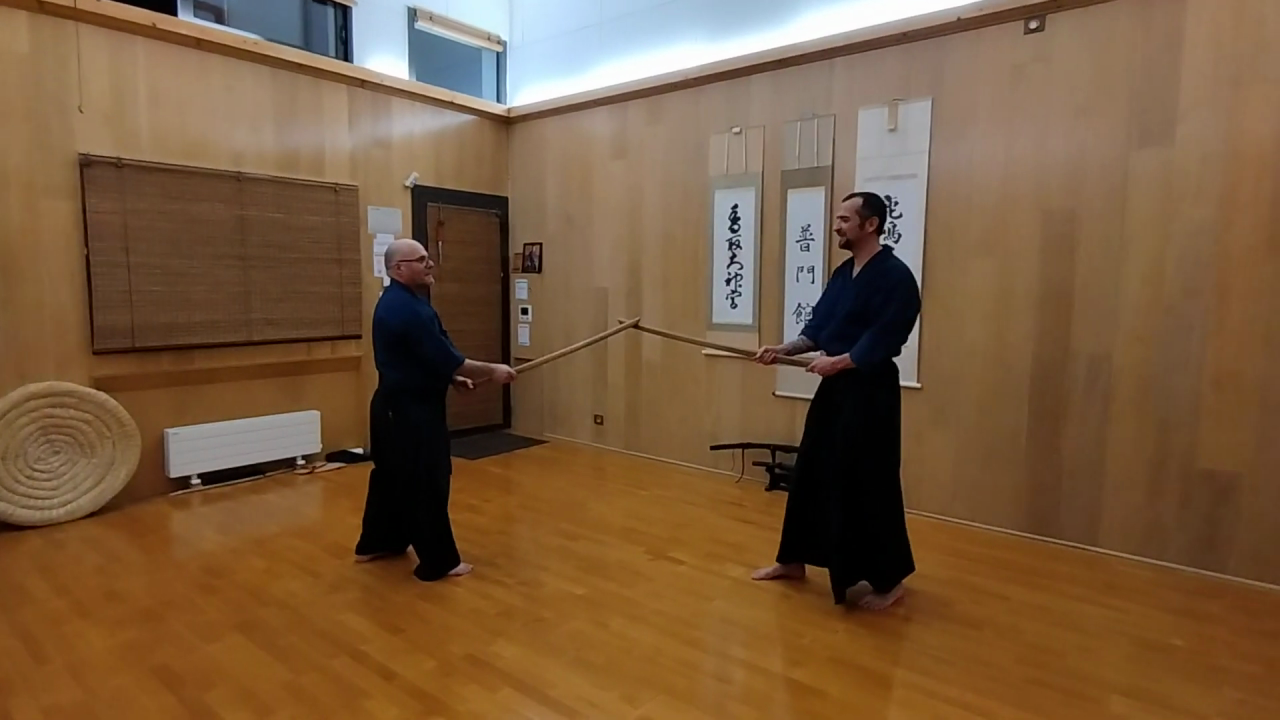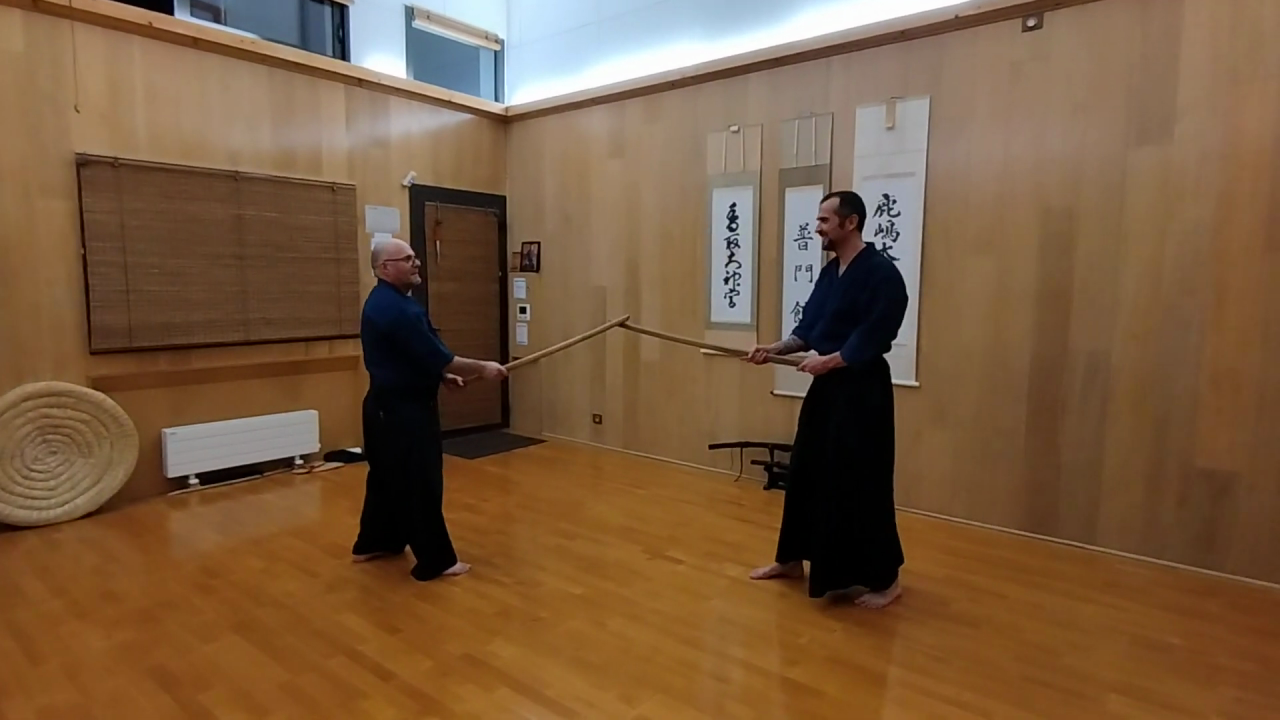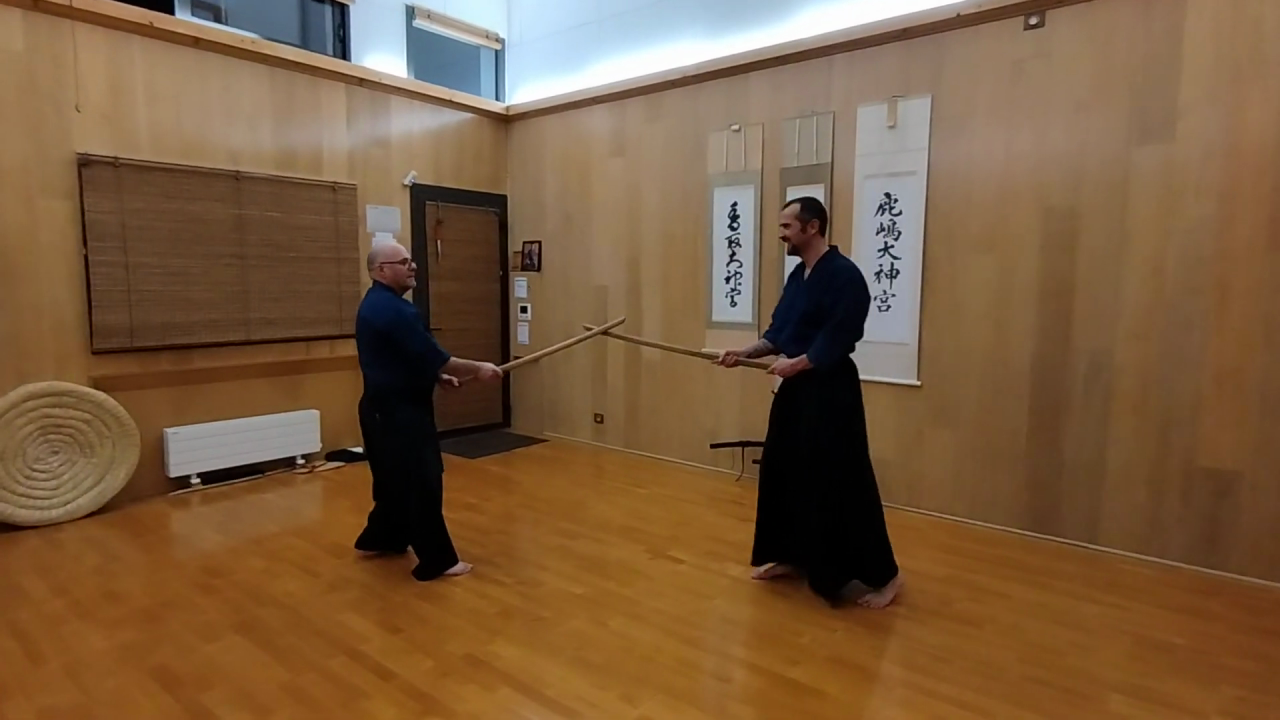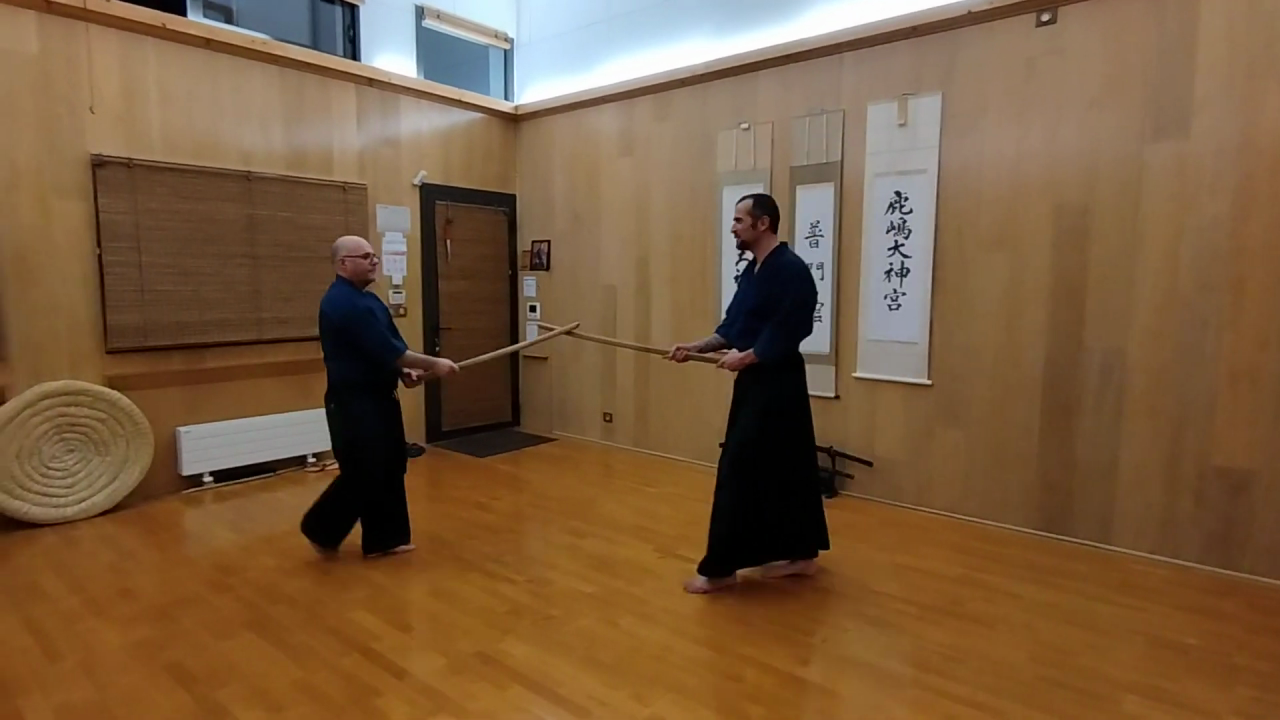
dt=0.5s
person 1, frame 1
left shoulder: (895, 276)
right shoulder: (843, 273)
left elbow: (886, 340)
right elbow: (818, 328)
left wrist: (839, 361)
right wrist: (783, 350)
left hip: (870, 391)
right hip: (835, 388)
left knee: (869, 484)
right knee: (810, 473)
left ankle: (889, 580)
right ankle: (793, 559)
person 1, frame 2
left shoulder: (881, 273)
right shoulder: (830, 272)
left elbow: (875, 338)
right elbow: (809, 328)
left wrist: (830, 360)
right wrist: (775, 349)
left hip: (862, 389)
right hip: (827, 386)
left knee: (861, 483)
right knee: (806, 472)
left ankle: (884, 578)
right ankle: (792, 558)
person 1, frame 3
left shoulder: (843, 274)
right shoulder: (798, 275)
left elbow: (841, 339)
right elbow: (780, 331)
left wrist: (798, 362)
right wrist: (747, 351)
left hip: (831, 389)
right hip: (797, 387)
left knee: (843, 481)
right knee: (781, 471)
left ankle: (882, 575)
right ankle: (790, 557)
person 1, frame 4
left shoulder: (791, 270)
right shoulder: (752, 270)
left elbow: (788, 333)
right elbow: (733, 326)
left wrist: (746, 357)
right wrist: (696, 347)
left hip: (777, 383)
right hip: (754, 380)
left knee: (740, 470)
right knee: (778, 469)
left ankle: (720, 566)
right ankle: (800, 554)
person 2, frame 1
left shoulder: (395, 302)
right shoulder: (408, 308)
right elbow: (443, 357)
left wrist: (451, 378)
right wrist: (491, 371)
left hip: (395, 405)
right hip: (411, 410)
left knee: (392, 475)
right knee: (427, 483)
left ankle: (376, 543)
right ankle: (438, 561)
person 2, frame 2
left shoulder: (384, 302)
right shoulder: (395, 308)
right elbow: (433, 355)
left wrist: (442, 375)
right wrist: (481, 368)
left hip: (390, 404)
right hip: (403, 409)
left knee: (389, 476)
right knee: (421, 483)
left ankle: (373, 543)
right ankle: (435, 560)
person 2, frame 3
left shoulder: (383, 304)
right shoulder: (390, 309)
right elbow: (429, 355)
left wrist: (439, 376)
right wrist: (476, 369)
left hip: (390, 406)
right hip: (396, 409)
left knee: (396, 478)
right knee: (421, 483)
left ankle: (379, 538)
right ankle: (438, 560)
person 2, frame 4
left shoulder: (365, 299)
right shoulder: (344, 303)
right elbow: (386, 350)
left wrist: (403, 371)
right wrist: (432, 364)
left hip: (376, 397)
right hip: (354, 402)
left knee: (388, 469)
right knee: (364, 473)
left ankle: (383, 538)
right ankle: (320, 530)
